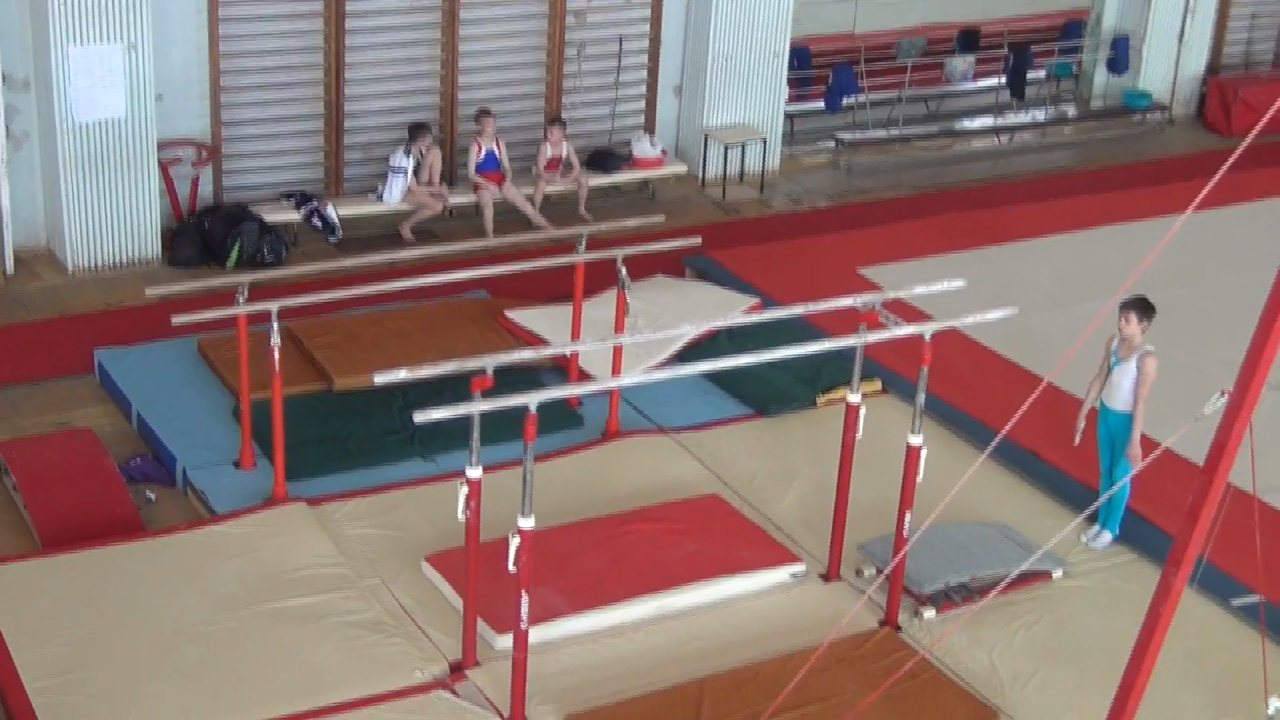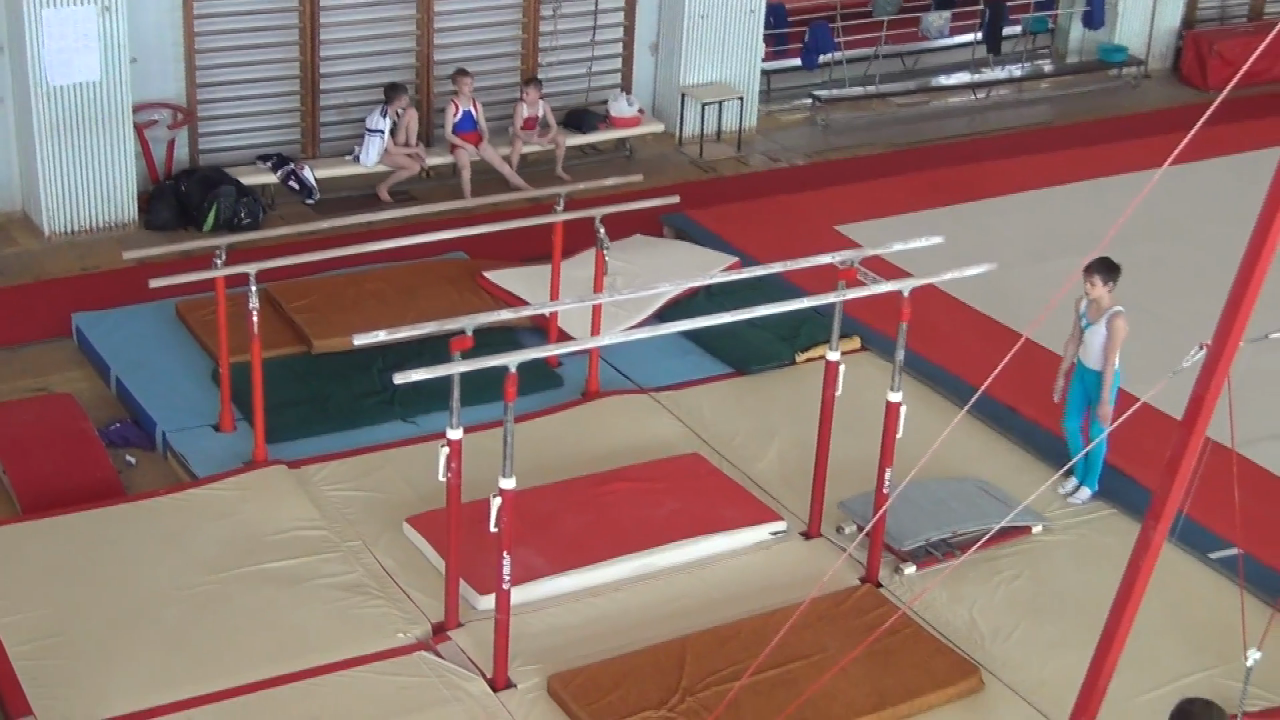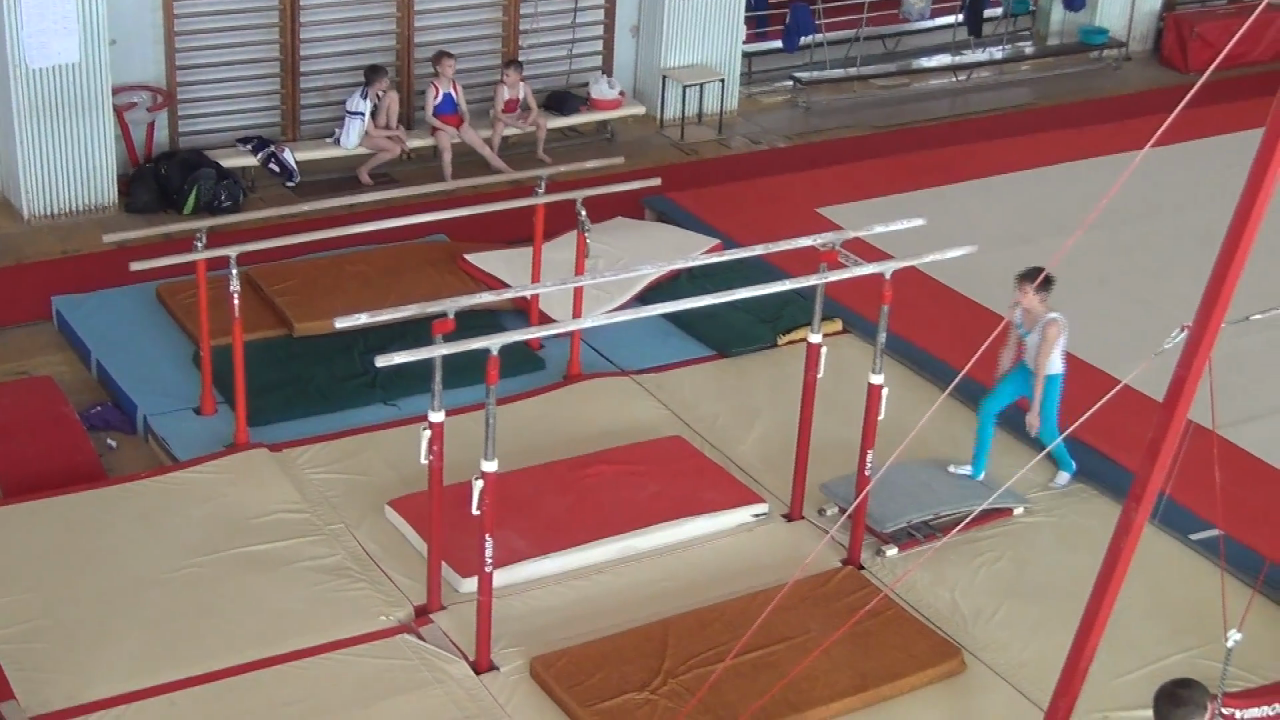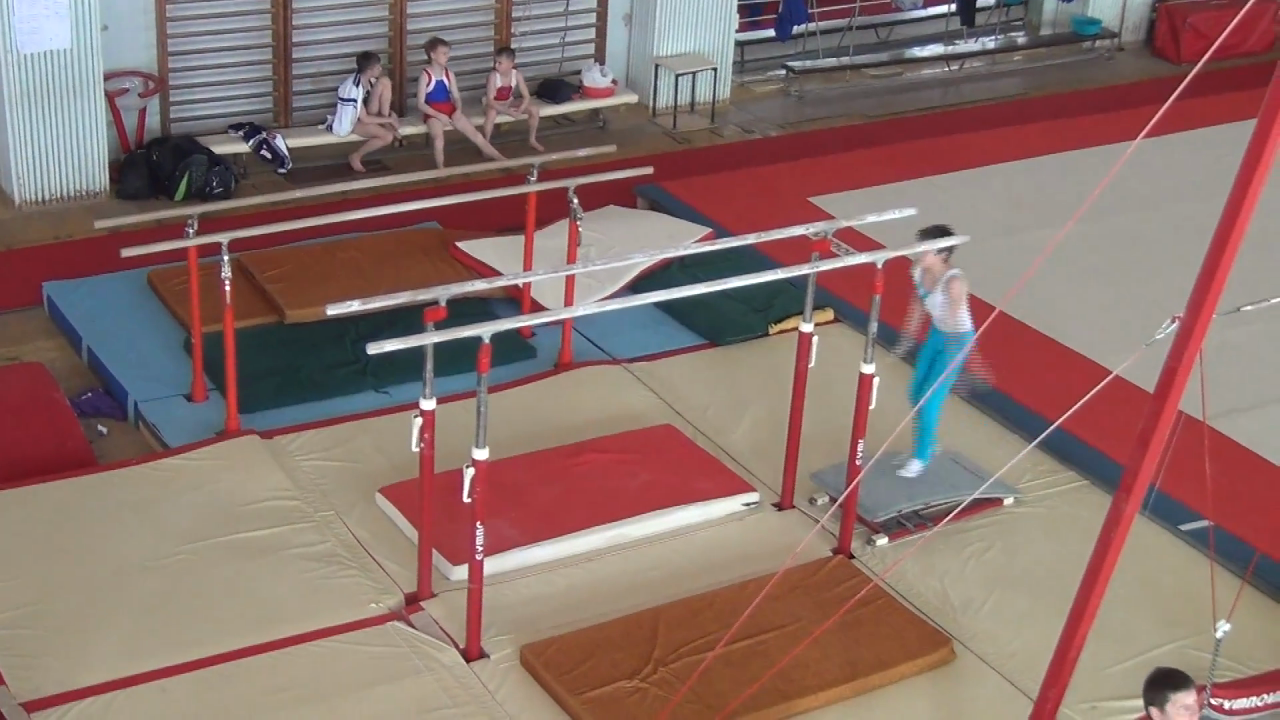
dt=0.5s
person 1, frame 1
left shoulder: (1146, 357)
right shoulder: (1113, 343)
left elbow: (1142, 402)
left wrist: (1135, 441)
right wrist: (1082, 414)
left hip: (1126, 419)
right hip: (1106, 412)
left knee: (1121, 476)
right knee: (1106, 471)
left ankle: (1111, 529)
right ankle: (1101, 522)
person 1, frame 2
left shoulder: (1117, 319)
right shoulder: (1082, 303)
left elbow: (1109, 362)
left wrist: (1104, 402)
right wrist: (1062, 374)
left hip: (1103, 376)
right hip: (1081, 370)
left knee: (1096, 433)
right knee: (1070, 425)
left ankle: (1089, 484)
right ankle: (1077, 474)
person 1, frame 3
left shoulder: (1051, 325)
right shoulder: (1017, 311)
left elbow: (1041, 370)
right elbow: (1011, 347)
left wrist: (1035, 410)
right wrist: (1000, 378)
left hip: (1048, 378)
right hip: (1024, 370)
left knee: (1045, 432)
right knee: (986, 410)
left ankle: (1066, 466)
right ankle: (977, 467)
person 1, frame 4
left shoulder: (954, 282)
right shoulder: (918, 270)
left elbow: (955, 322)
left wrist: (957, 356)
right wrist: (908, 336)
left hip: (956, 339)
right hip: (937, 333)
left knee: (928, 399)
right knee: (917, 393)
left ankle: (921, 456)
right ankle: (924, 446)
